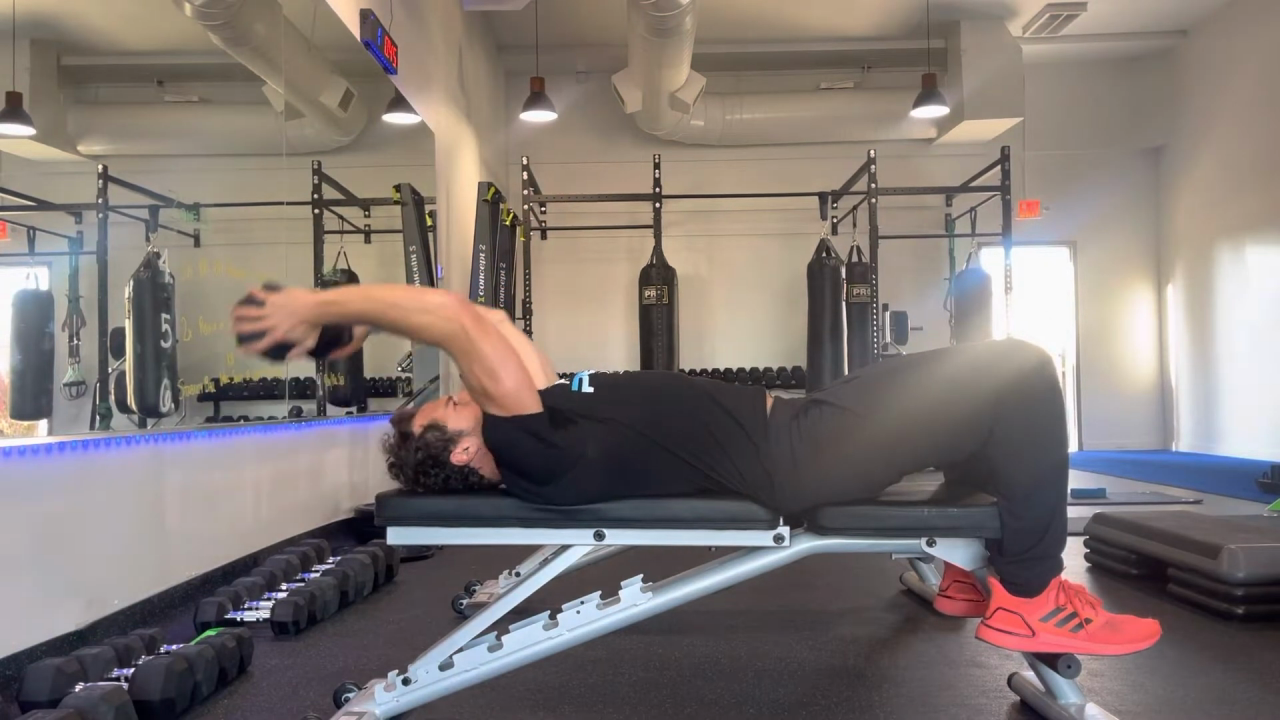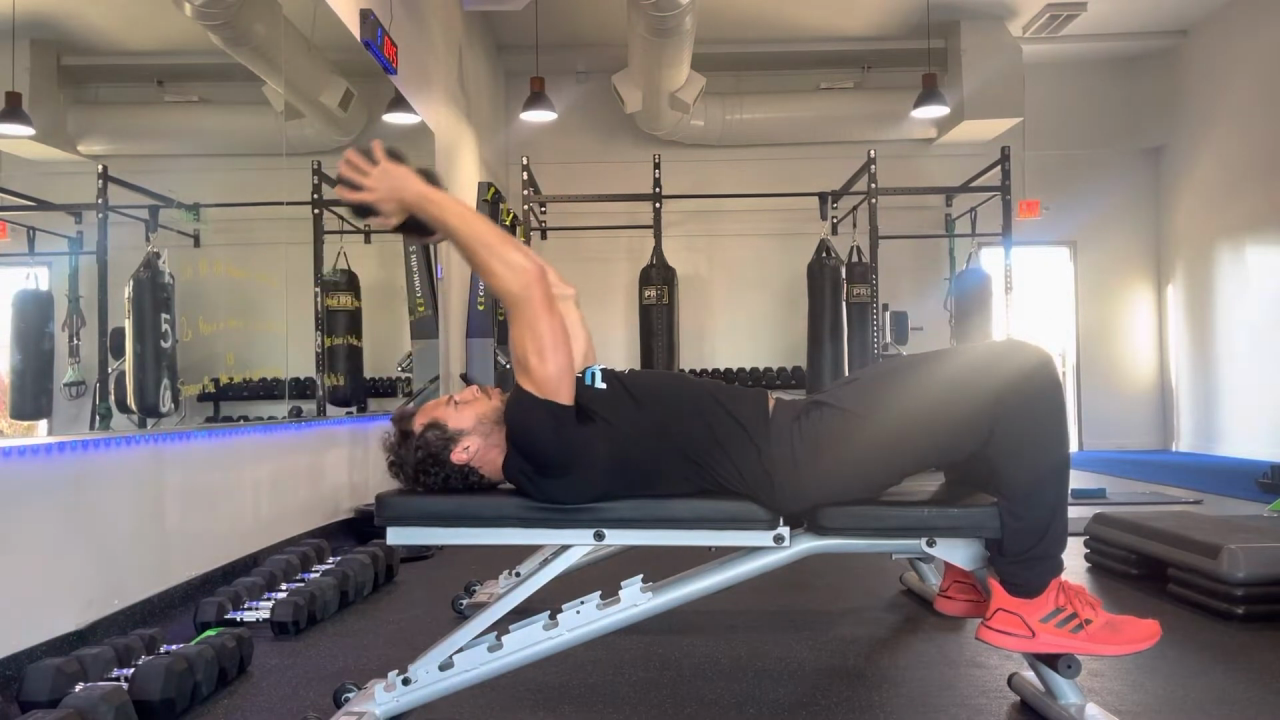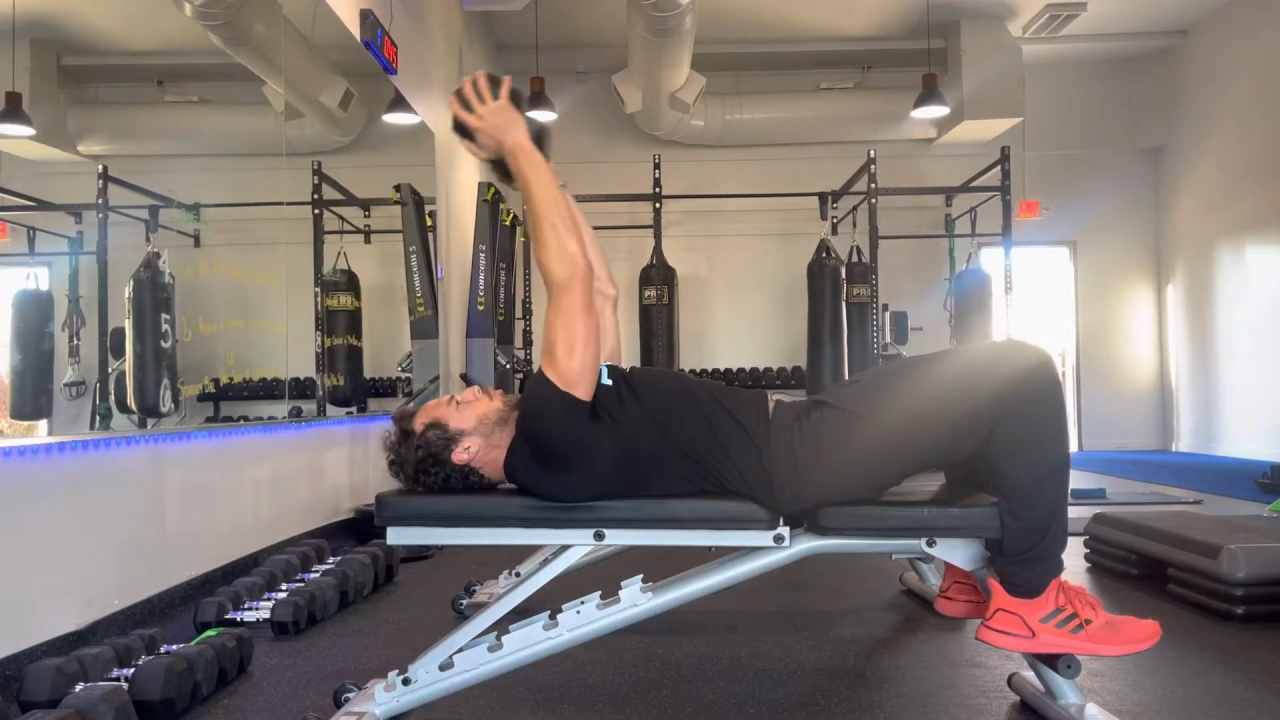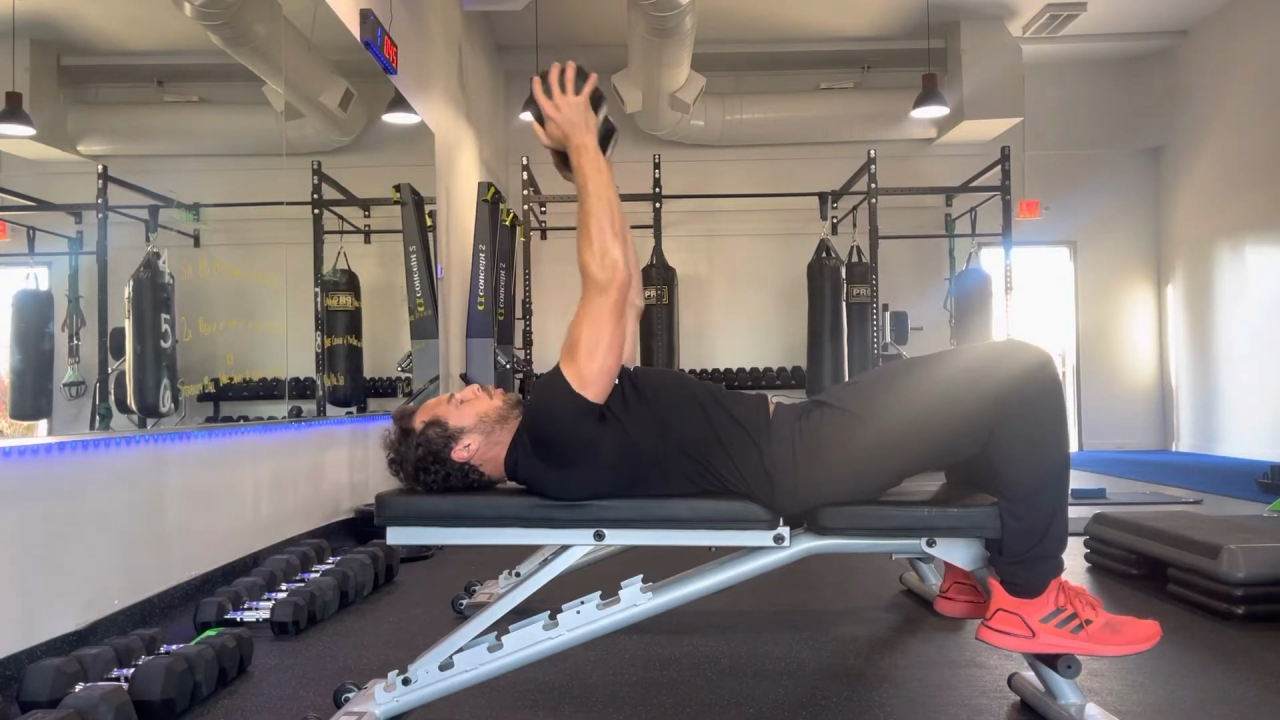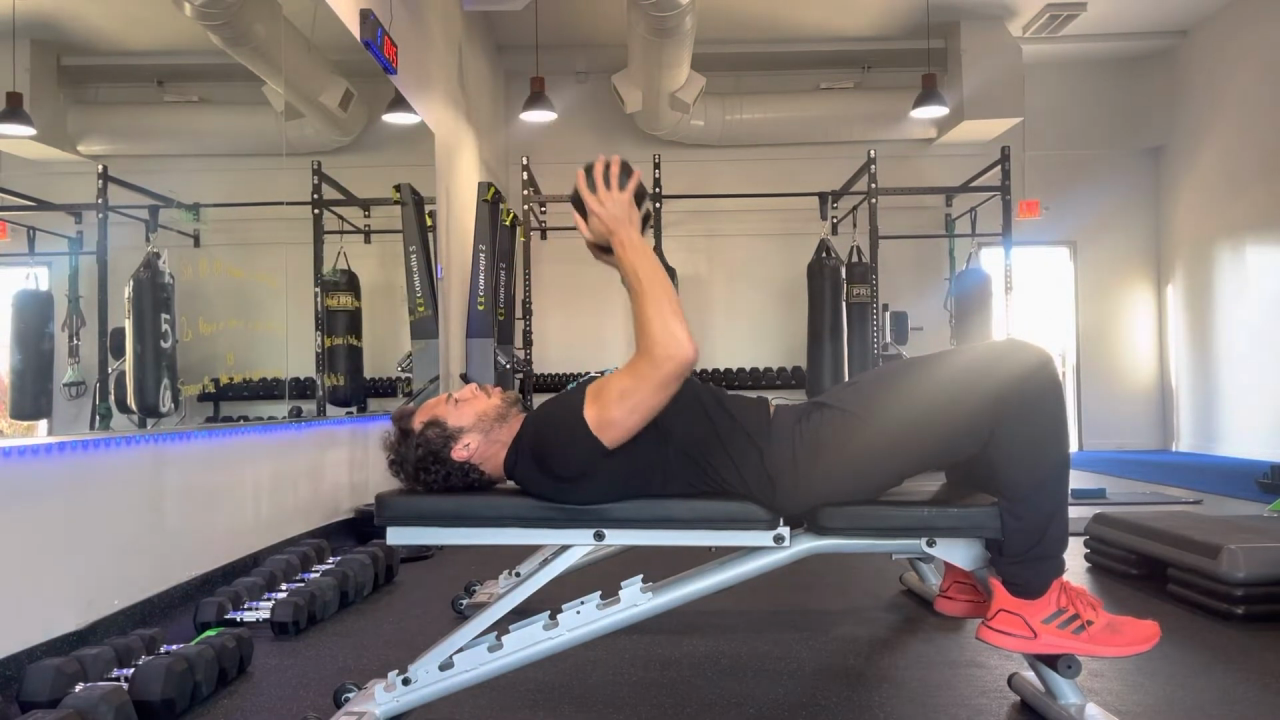
dt=0.3s
person 1, frame 1
left shoulder: (537, 423)
right shoulder: (531, 458)
left elbow: (486, 330)
right elbow: (463, 324)
left wrist: (333, 308)
right wrist: (323, 303)
left hip: (791, 418)
right hip: (794, 454)
left knee: (990, 374)
right knee: (1020, 373)
left ankle: (980, 568)
right ankle: (1028, 598)
person 1, frame 2
left shoulder: (549, 434)
right shoulder: (546, 452)
left elbow: (554, 297)
right elbow: (529, 287)
left wrist: (425, 205)
right wrist: (417, 194)
left hip: (797, 425)
right hip: (801, 457)
left knee: (994, 378)
right knee: (1022, 375)
left ankle: (976, 569)
right ankle: (1027, 600)
person 1, frame 3
left shoulder: (557, 424)
right shoulder: (549, 442)
left elbow: (595, 289)
right elbow: (570, 276)
left wrist: (526, 158)
right wrist: (516, 148)
left hip: (800, 429)
right hip: (801, 459)
left knee: (990, 381)
right knee: (1022, 376)
left ankle: (979, 566)
right ankle: (1028, 599)
person 1, frame 4
left shoulder: (550, 430)
right shoulder: (552, 439)
left elbow: (620, 294)
right elbow: (609, 280)
left wrist: (581, 159)
right wrist: (582, 144)
left hip: (798, 430)
right hip: (799, 460)
left knee: (986, 391)
right knee: (1022, 375)
left ankle: (977, 571)
right ankle: (1029, 600)
person 1, frame 5
left shoulder: (556, 424)
right shoulder: (553, 449)
left elbow: (659, 359)
right elbow: (675, 352)
left wrist: (619, 254)
right wrist: (625, 236)
left hip: (796, 430)
right hip: (800, 460)
left knee: (989, 378)
right knee: (1022, 373)
left ankle: (976, 571)
right ankle: (1030, 601)
